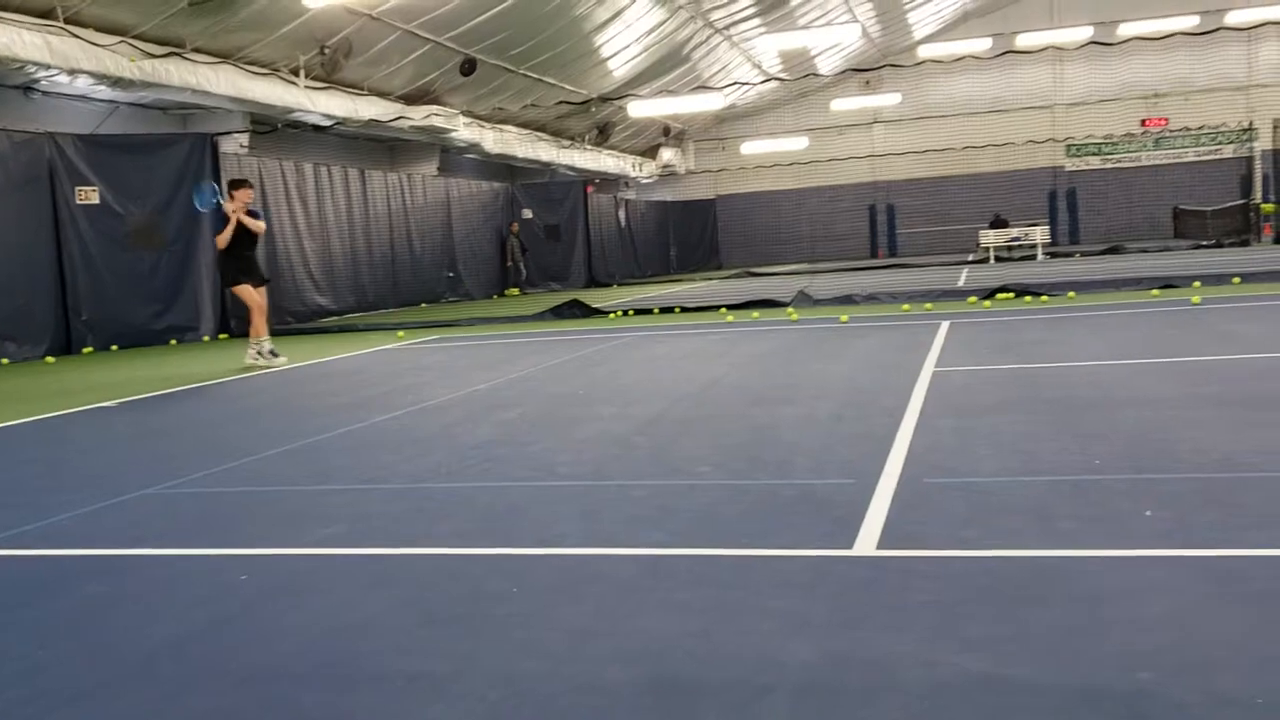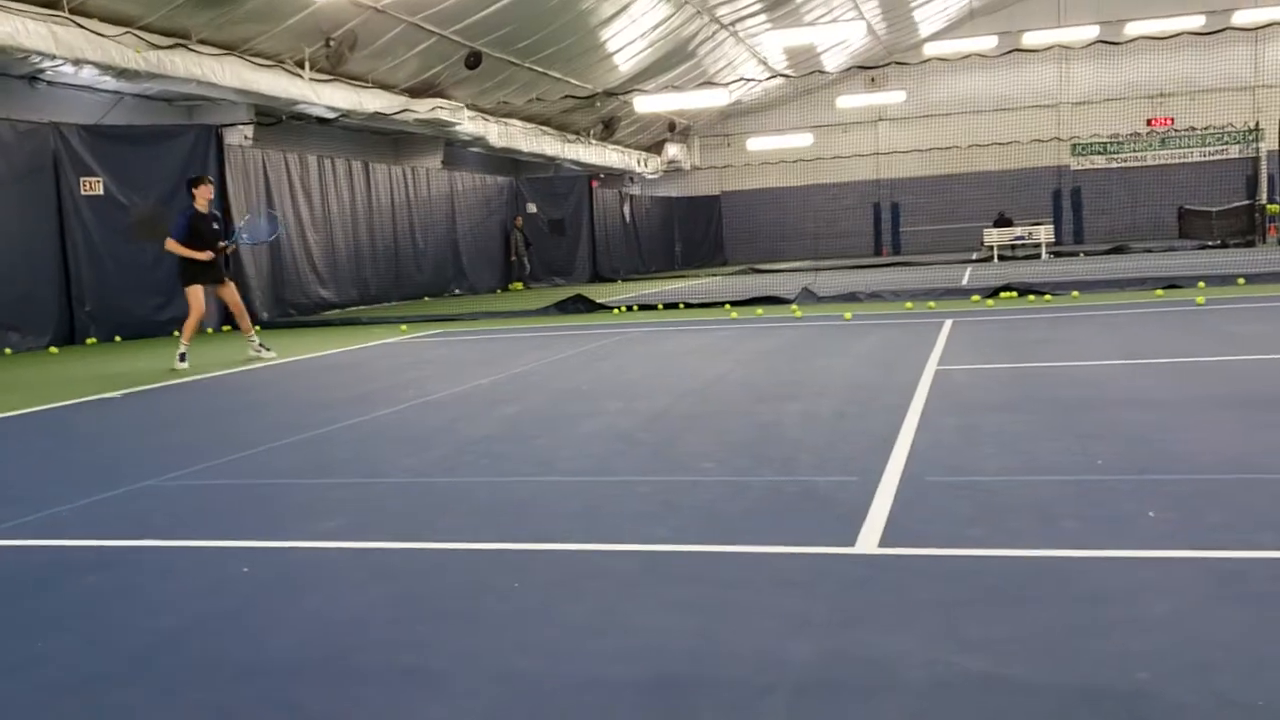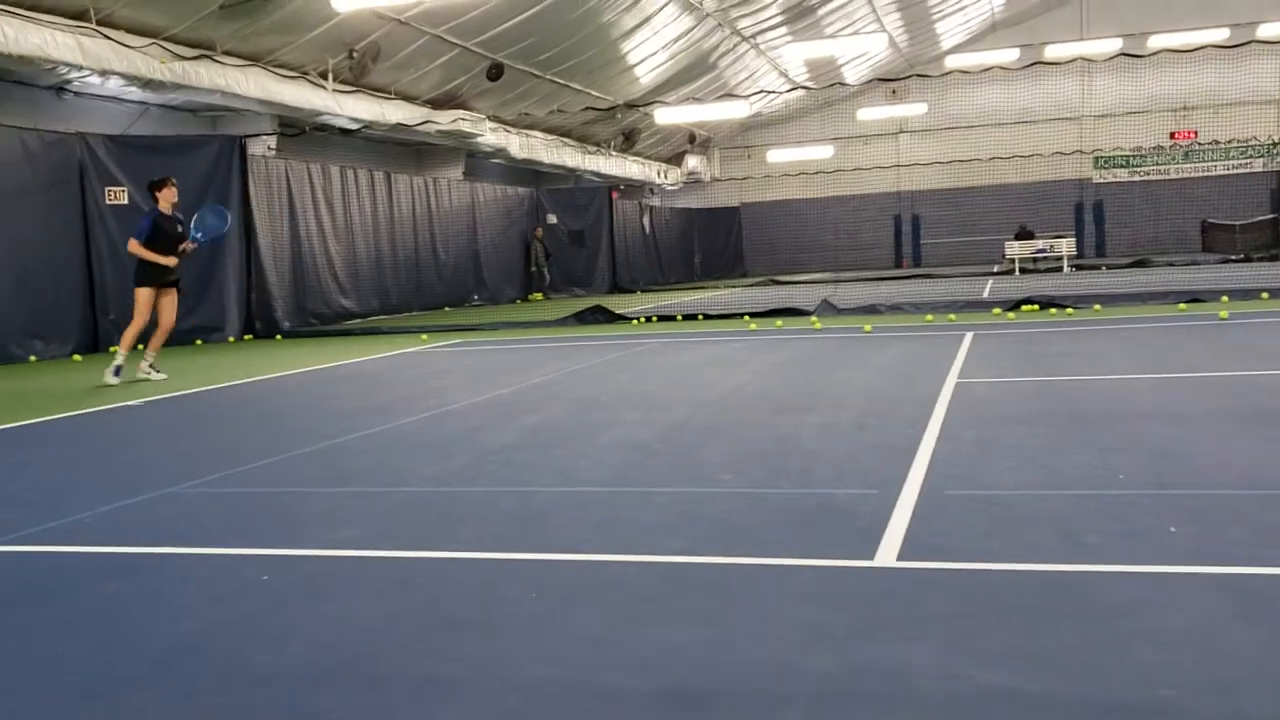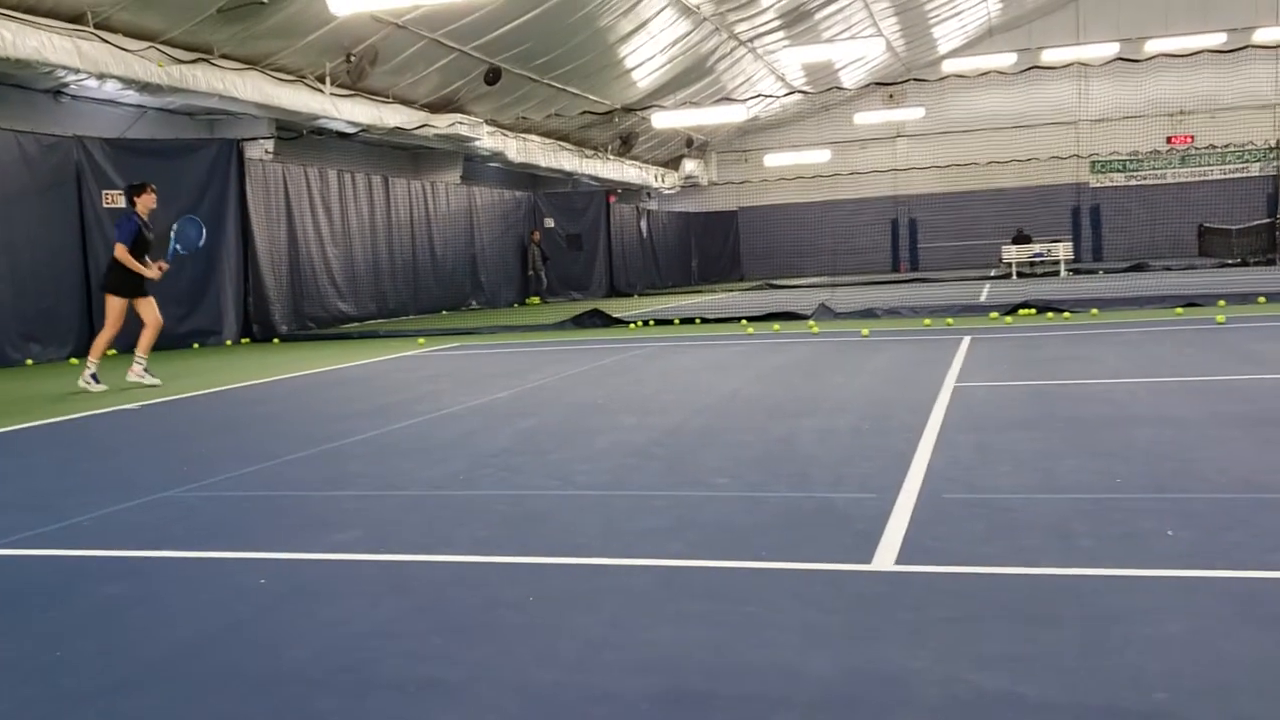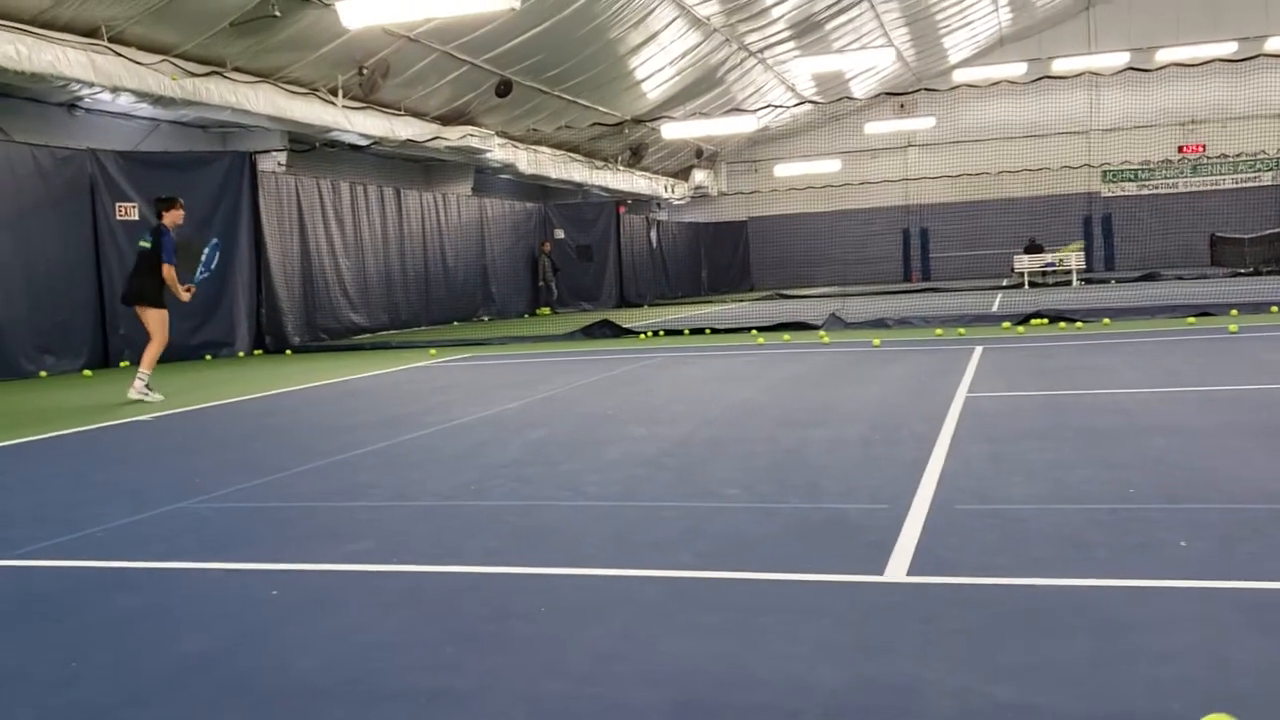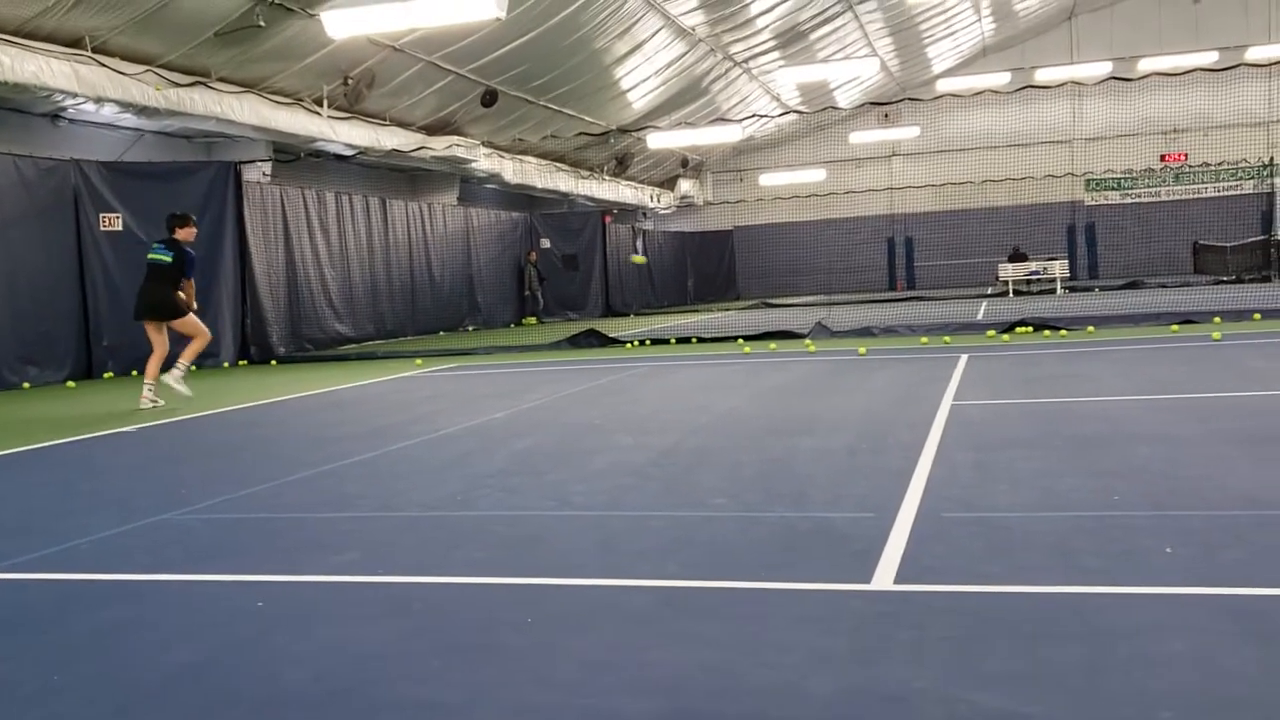
dt=0.4s
person 1, frame 1
left shoulder: (253, 214)
right shoulder: (225, 217)
left elbow: (261, 229)
right elbow: (221, 244)
left wrist: (239, 215)
right wrist: (233, 220)
left hip: (250, 266)
right hip: (233, 270)
left knee: (262, 310)
right knee: (258, 307)
left ankle: (254, 353)
right ankle: (267, 350)
person 1, frame 2
left shoulder: (215, 216)
right shoulder: (187, 217)
right elbow: (169, 244)
left wrist: (223, 246)
right wrist: (198, 255)
left hip: (215, 267)
right hip: (193, 270)
left knee: (238, 306)
right knee: (198, 311)
left ankle: (254, 345)
right ankle: (182, 352)
person 1, frame 3
left shoulder: (178, 219)
right shoulder: (151, 219)
right elbow: (132, 247)
left wrist: (184, 248)
right wrist: (162, 259)
left hip: (168, 276)
right hip: (147, 275)
left knee: (168, 323)
right knee: (140, 321)
left ankle: (146, 365)
right ankle: (116, 365)
person 1, frame 4
left shoulder: (146, 224)
right shoulder: (131, 222)
right elbow: (120, 253)
left wrist: (154, 265)
right wrist: (145, 271)
left hip: (136, 282)
right hip: (119, 280)
left knee: (155, 322)
right knee: (112, 327)
left ankle: (137, 369)
right ankle: (88, 373)
person 1, frame 5
left shoulder: (156, 234)
right shoulder: (167, 237)
right elbow: (167, 272)
left wrist: (179, 287)
right wrist: (180, 294)
left hip: (138, 289)
right hip: (148, 291)
left knee: (158, 338)
right knee: (160, 339)
left ankle: (143, 384)
right ankle: (138, 386)
person 1, frame 6
left shoulder: (155, 247)
right shoulder: (186, 254)
right elbow: (188, 285)
left wrist: (181, 297)
right wrist: (191, 305)
left hip: (144, 300)
right hip: (165, 301)
left knee: (160, 349)
right knee: (204, 336)
left ankle: (147, 394)
right ankle: (175, 374)
